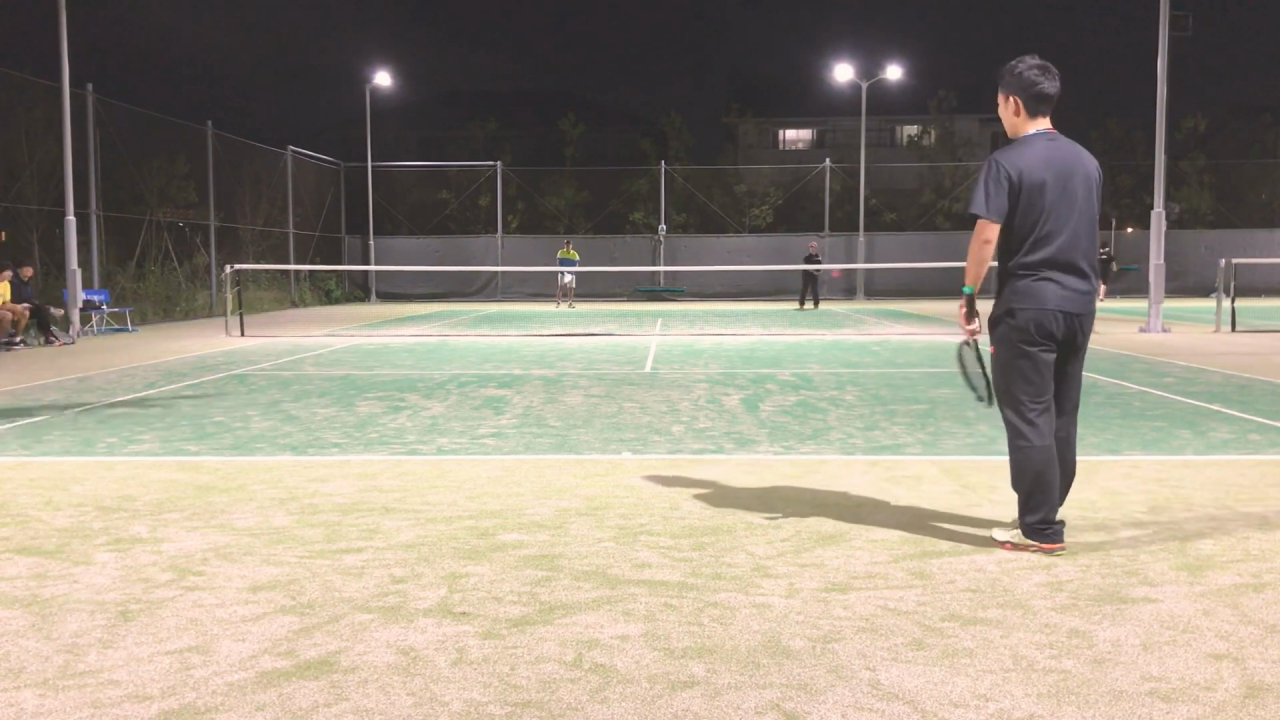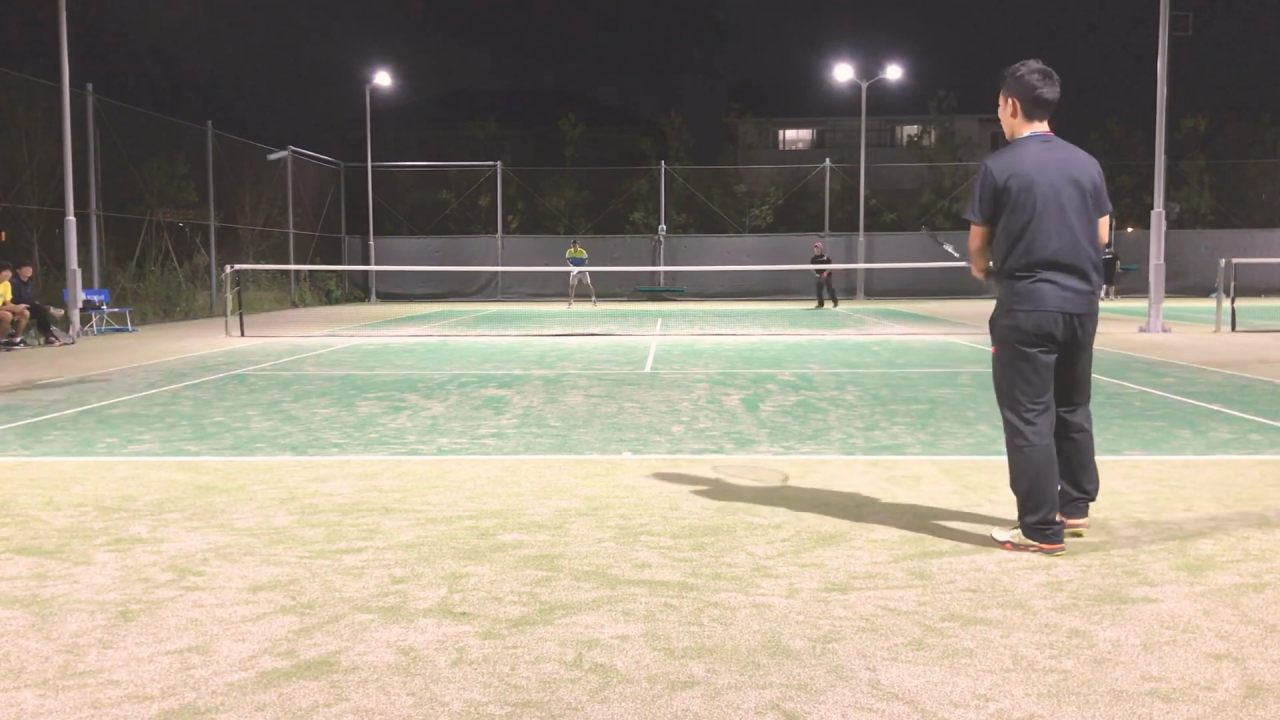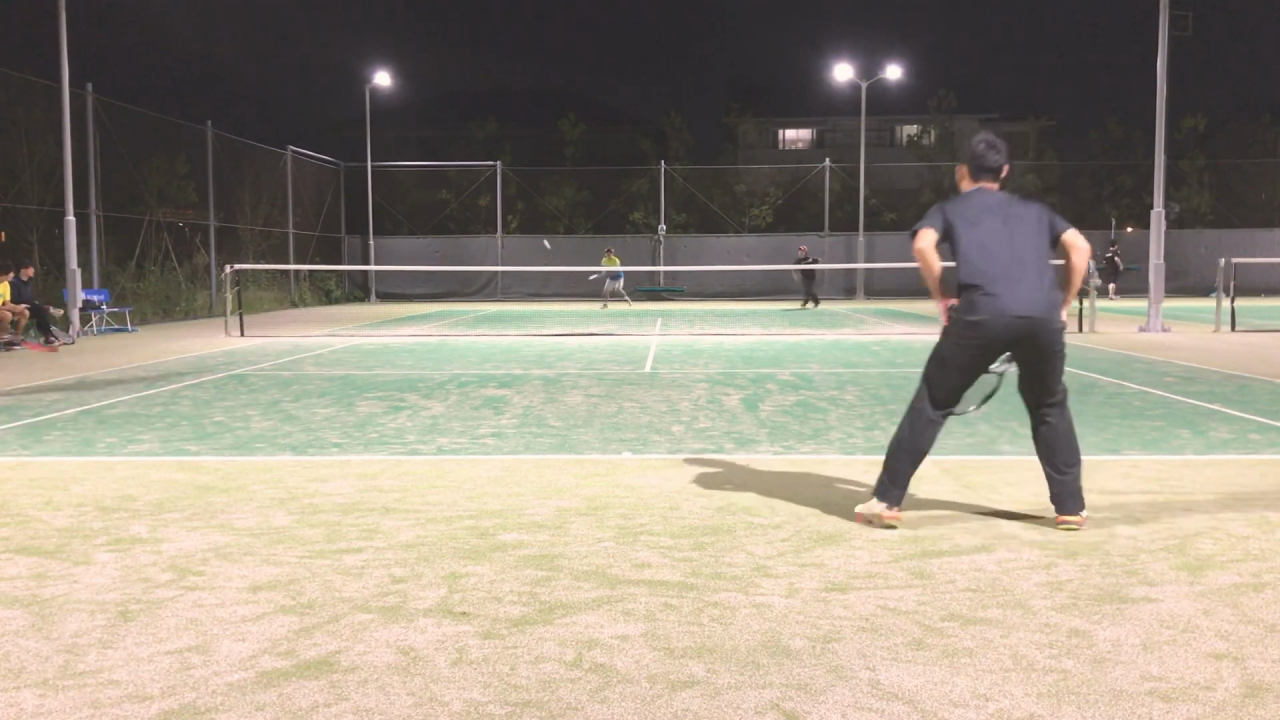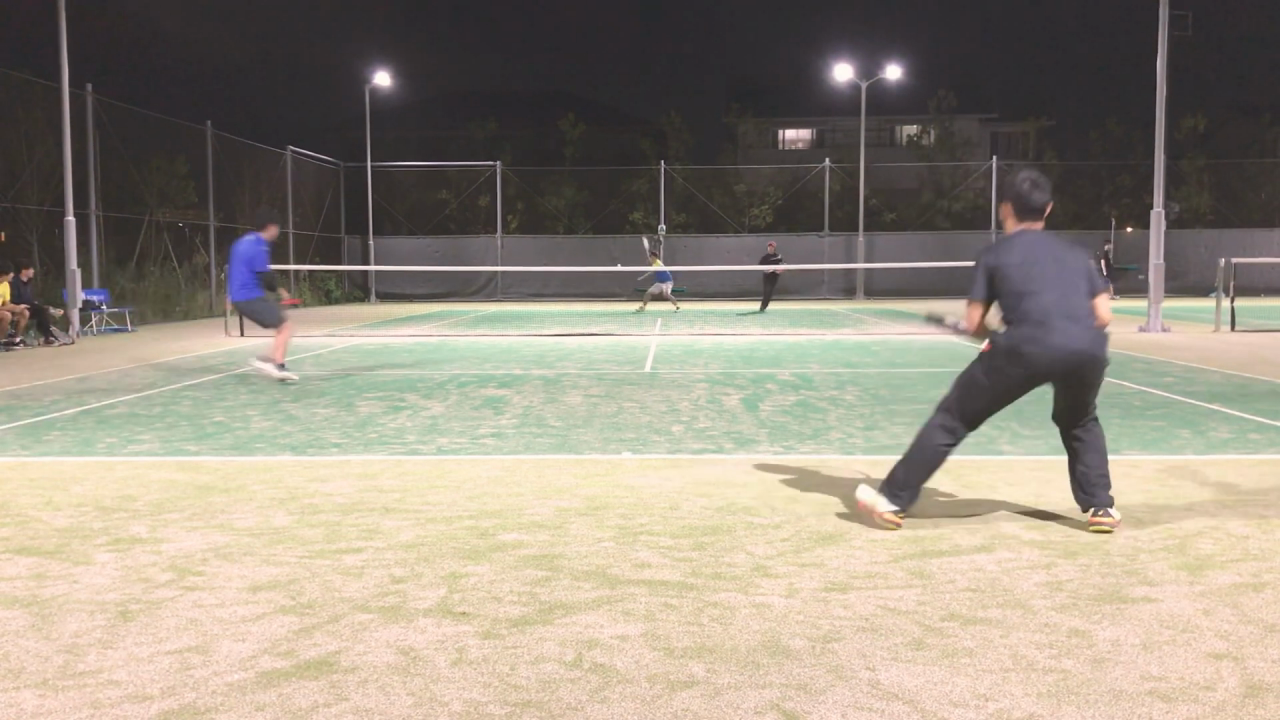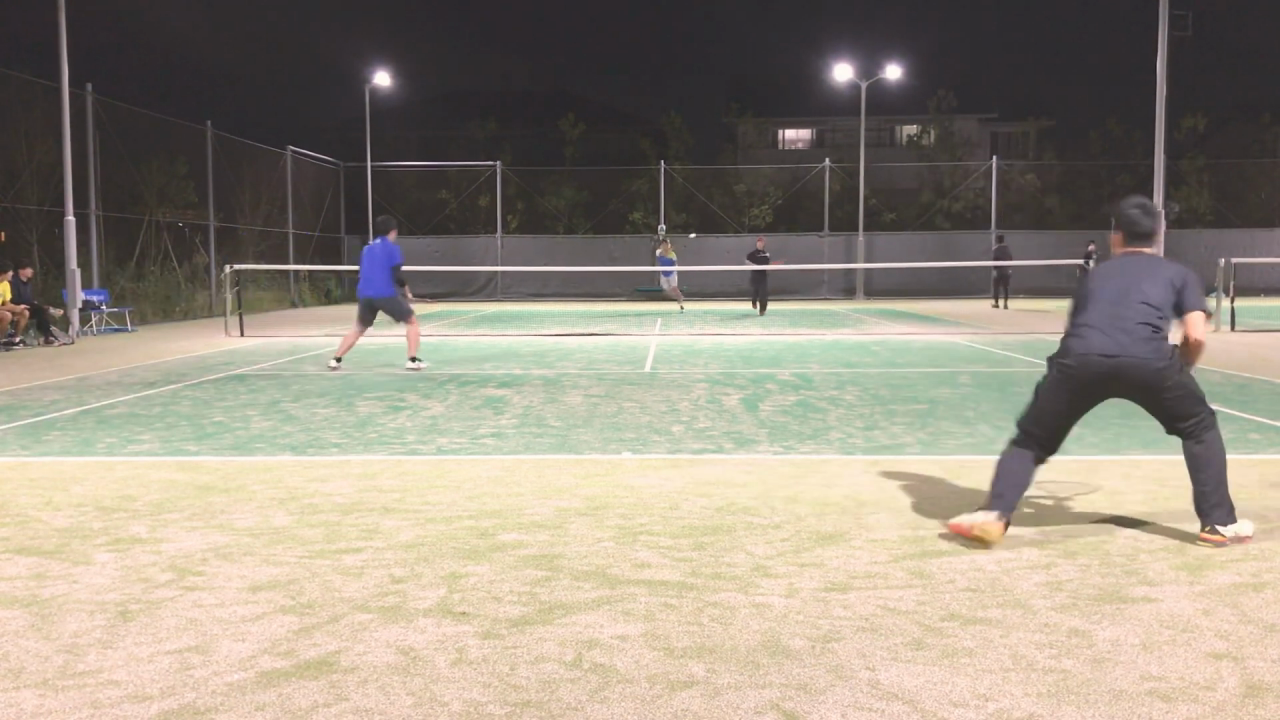
dt=0.7s
person 1, frame 1
left shoulder: (1006, 162)
right shoulder: (1086, 162)
left elbow: (986, 237)
right elbow: (1086, 232)
left wrist: (968, 299)
left hip: (1026, 307)
right hip: (1078, 305)
left knee: (1029, 419)
right knee: (1062, 417)
left ankle: (1041, 529)
right ankle: (1046, 510)
person 1, frame 2
left shoulder: (998, 166)
right shoulder: (1086, 163)
left elbow: (979, 240)
right elbow: (1101, 235)
left wrist: (981, 267)
left hip: (1026, 307)
right hip: (1081, 303)
left knee: (1028, 419)
right knee: (1072, 409)
left ankle: (1041, 530)
right ankle: (1075, 506)
person 1, frame 3
left shoulder: (949, 209)
right shoulder: (1034, 210)
left elbow: (924, 246)
right elbow: (1080, 249)
left wrist: (942, 300)
right wrist: (1063, 305)
left hip: (983, 313)
right hip: (1041, 315)
left knee: (932, 403)
right knee: (1050, 407)
left ankle: (887, 500)
right ankle: (1070, 507)
person 1, frame 4
left shoulder: (995, 255)
right shoulder: (1078, 253)
left elbow: (973, 325)
right elbow: (1104, 316)
left wrist: (1000, 344)
left hip: (1028, 347)
right hip: (1089, 350)
left knee: (955, 415)
right knee: (1079, 422)
left ankle: (894, 499)
right ankle: (1100, 507)
person 1, frame 5
left shoulder: (1096, 274)
right shoulder: (1180, 274)
right elbow: (1196, 336)
right wrist: (1179, 371)
left hip: (1079, 357)
right hip: (1146, 358)
left knee: (1030, 441)
right knee: (1199, 427)
left ankle: (993, 516)
right ankle: (1219, 522)
